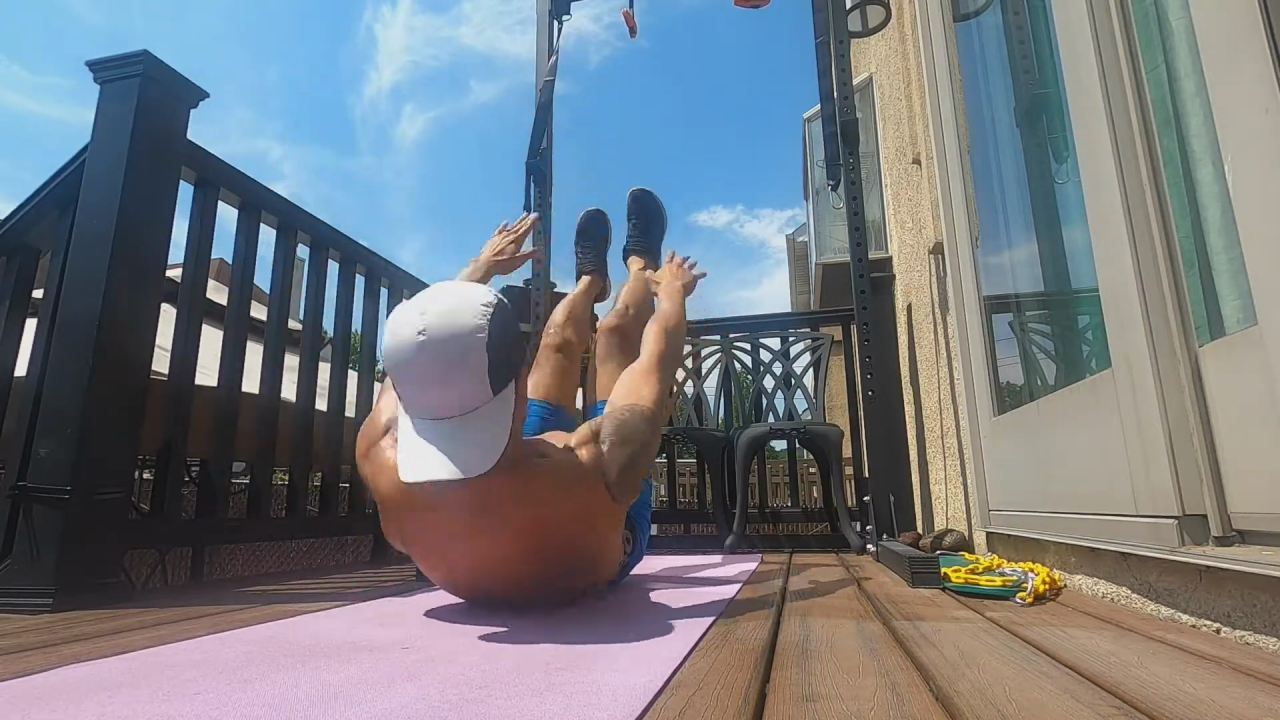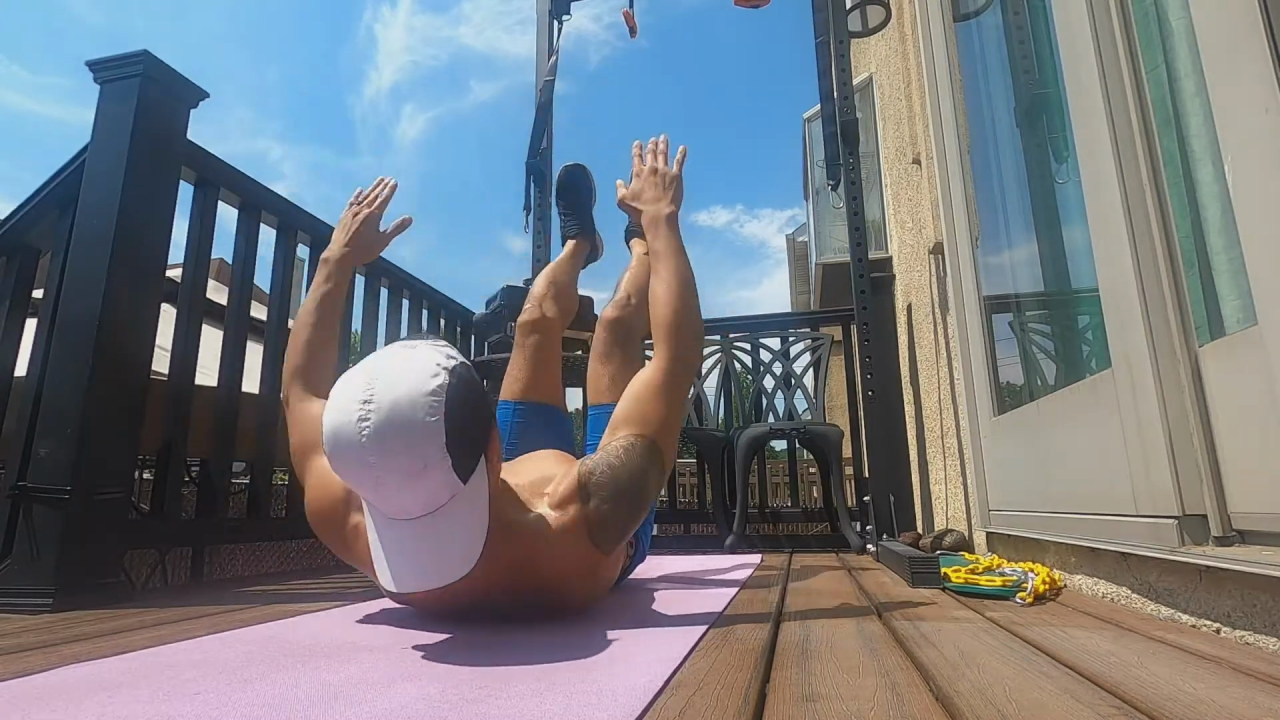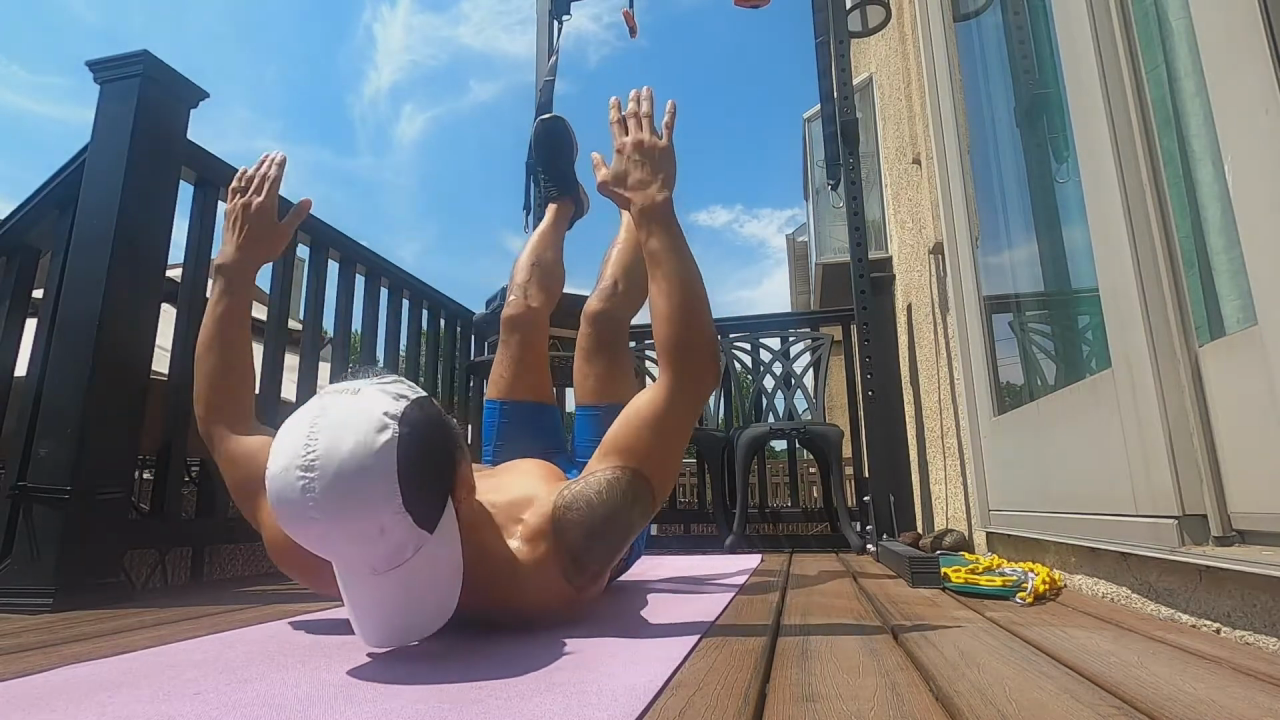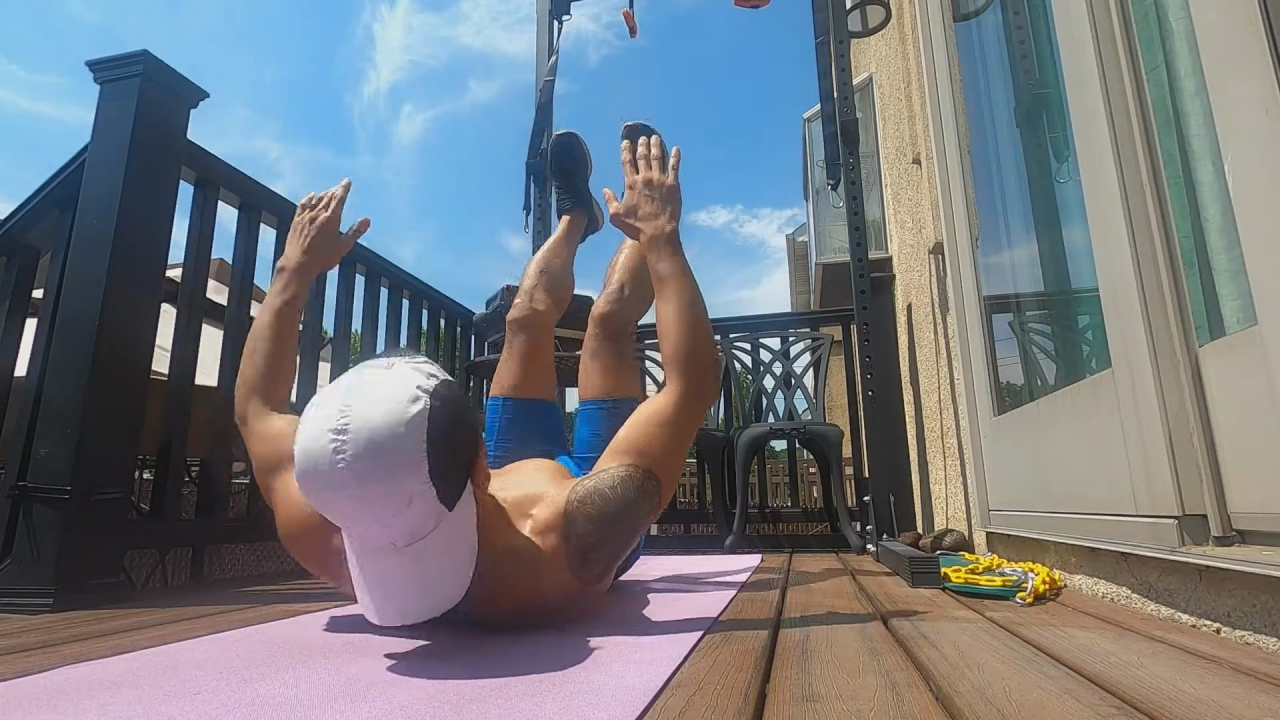
dt=0.2s
person 1, frame 1
left shoulder: (385, 461)
right shoulder: (594, 471)
left elbow: (410, 362)
right elbow: (656, 361)
left wrist: (478, 273)
right wrist: (672, 291)
right hip: (595, 564)
left knee: (560, 342)
right knee: (618, 330)
left ankle: (591, 280)
right ankle: (641, 263)
person 1, frame 2
left shoulder: (345, 527)
right shoulder: (584, 529)
left elbow: (303, 390)
right elbow: (677, 357)
left wrist: (336, 263)
right wrist: (661, 219)
left knee: (537, 321)
right knee: (617, 324)
left ankle: (579, 242)
right ankle: (640, 240)
person 1, frame 3
left shoulder: (304, 548)
right shoulder: (565, 554)
left elbow: (221, 419)
right elbow: (692, 371)
left wrist: (235, 264)
right wrist: (654, 207)
left knee: (523, 314)
right knee: (603, 315)
left ankle: (561, 204)
right ankle: (633, 214)
person 1, frame 4
left shoulder: (319, 536)
right shoulder: (572, 547)
left elbow: (256, 403)
right elbow: (697, 377)
left wrist: (293, 271)
right wrist: (663, 234)
left knee: (529, 315)
right knee: (610, 317)
left ankle: (575, 219)
right ankle: (644, 231)
